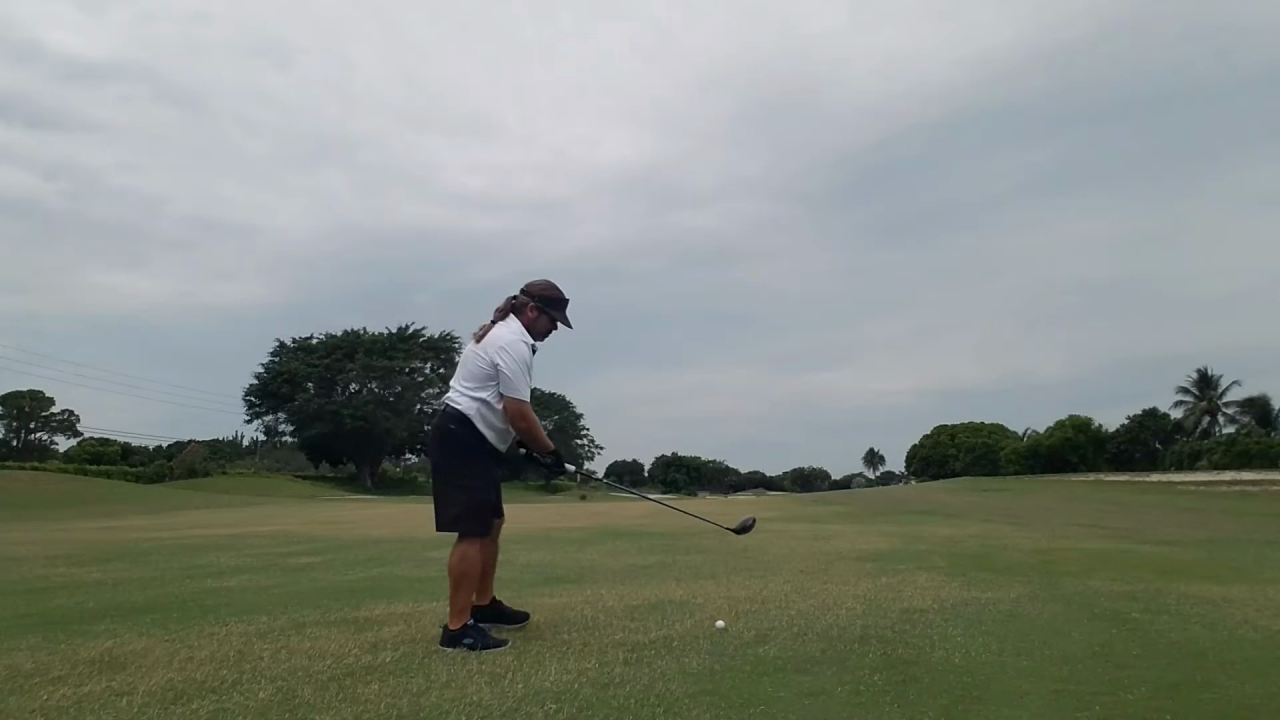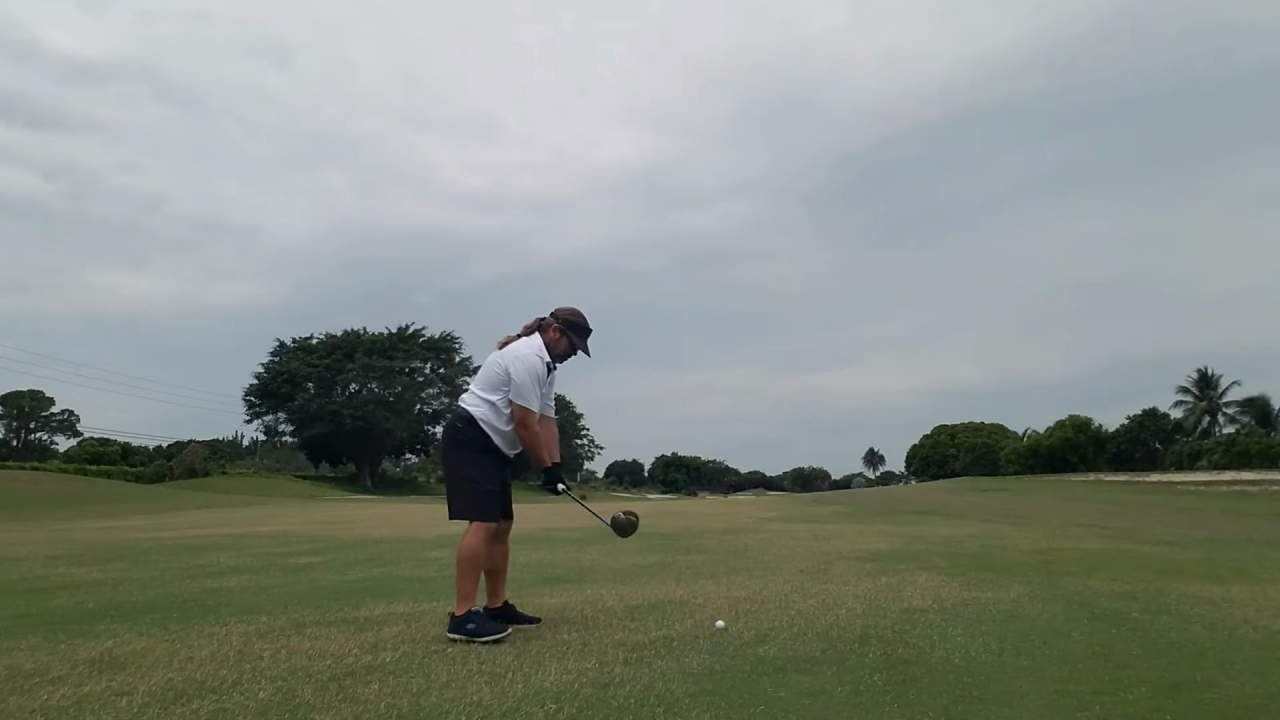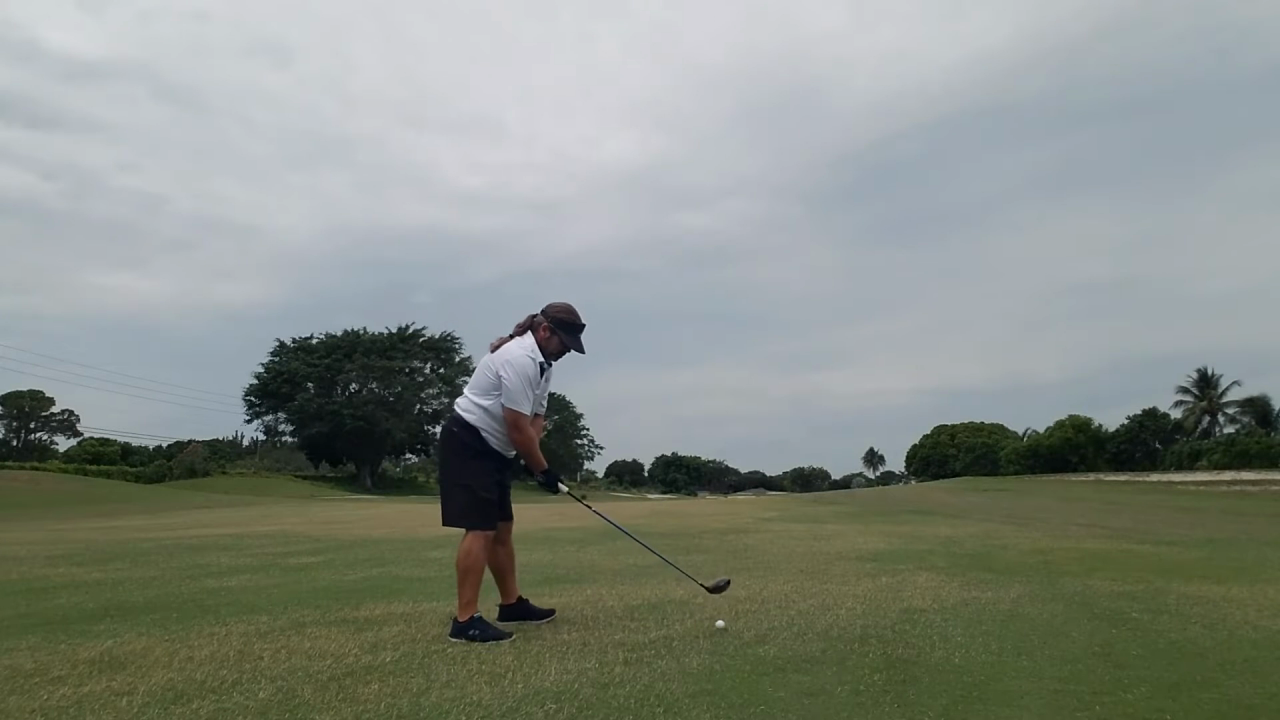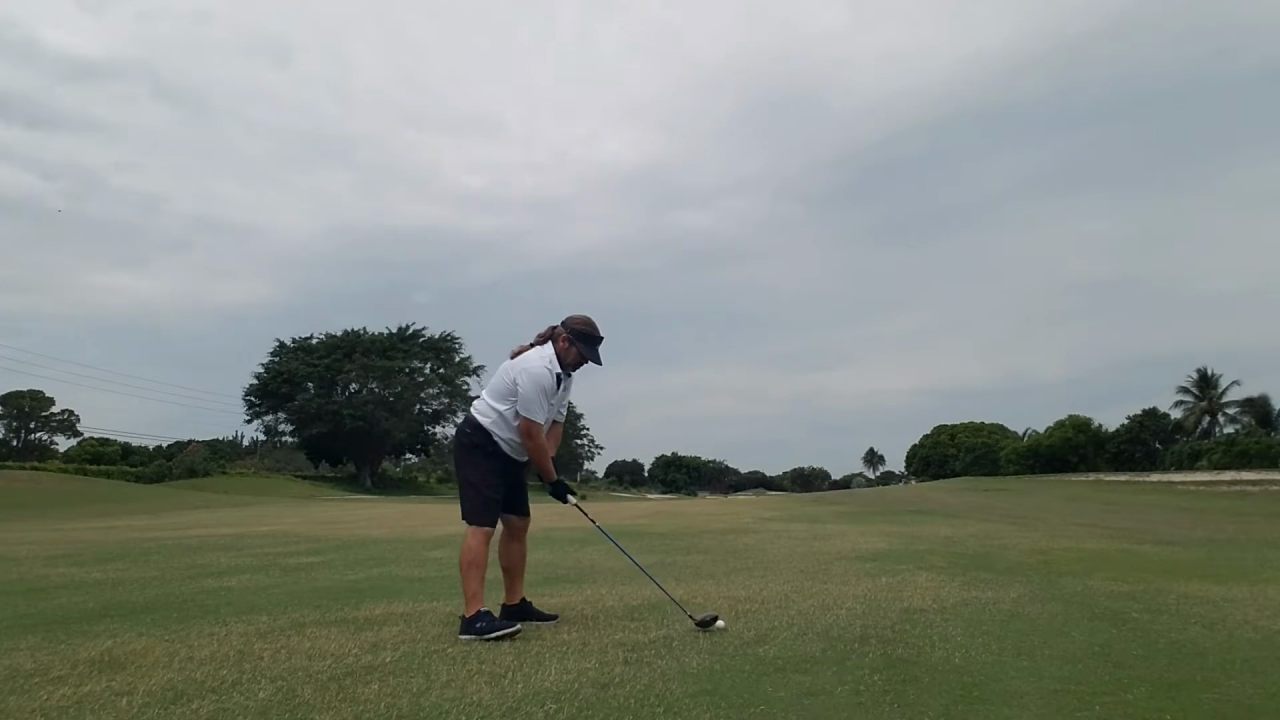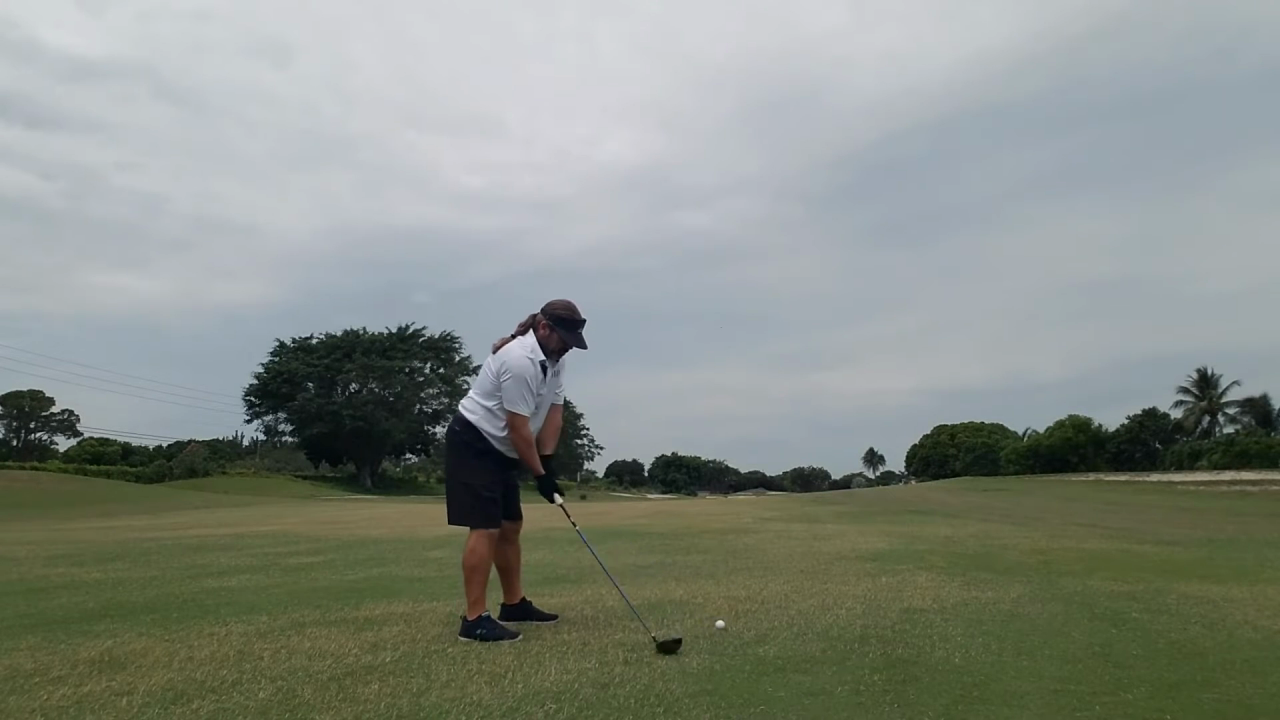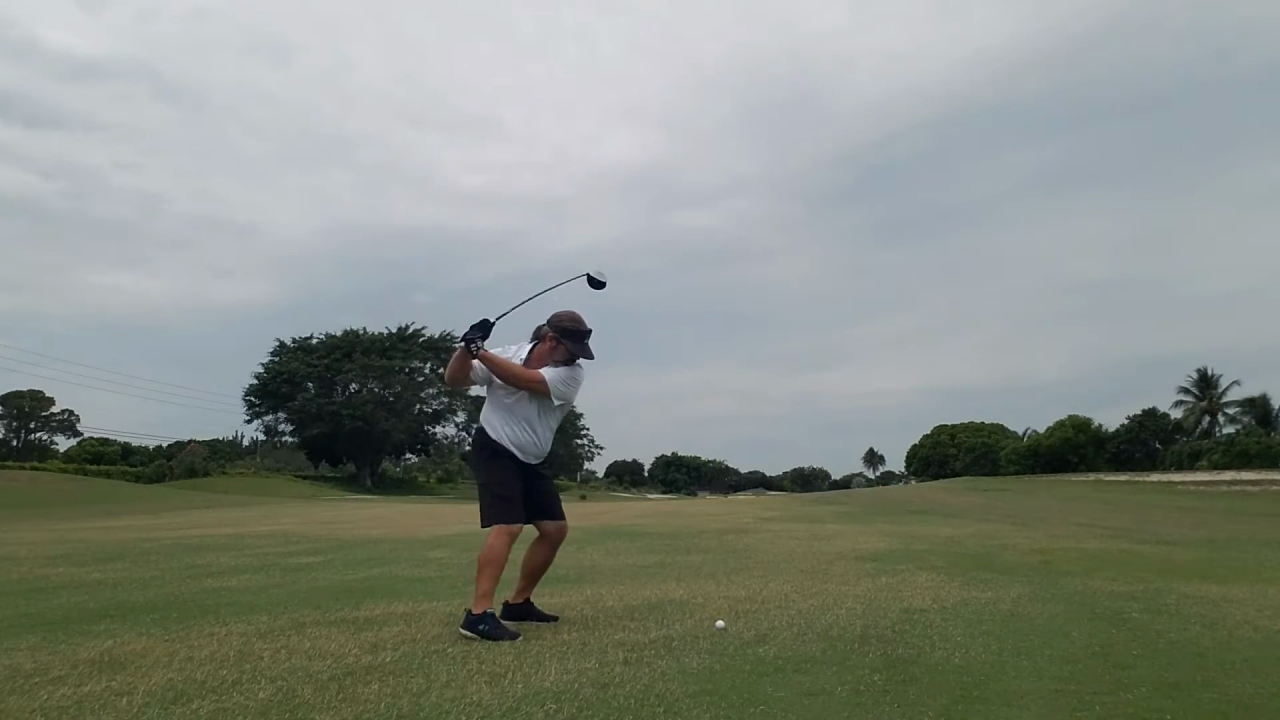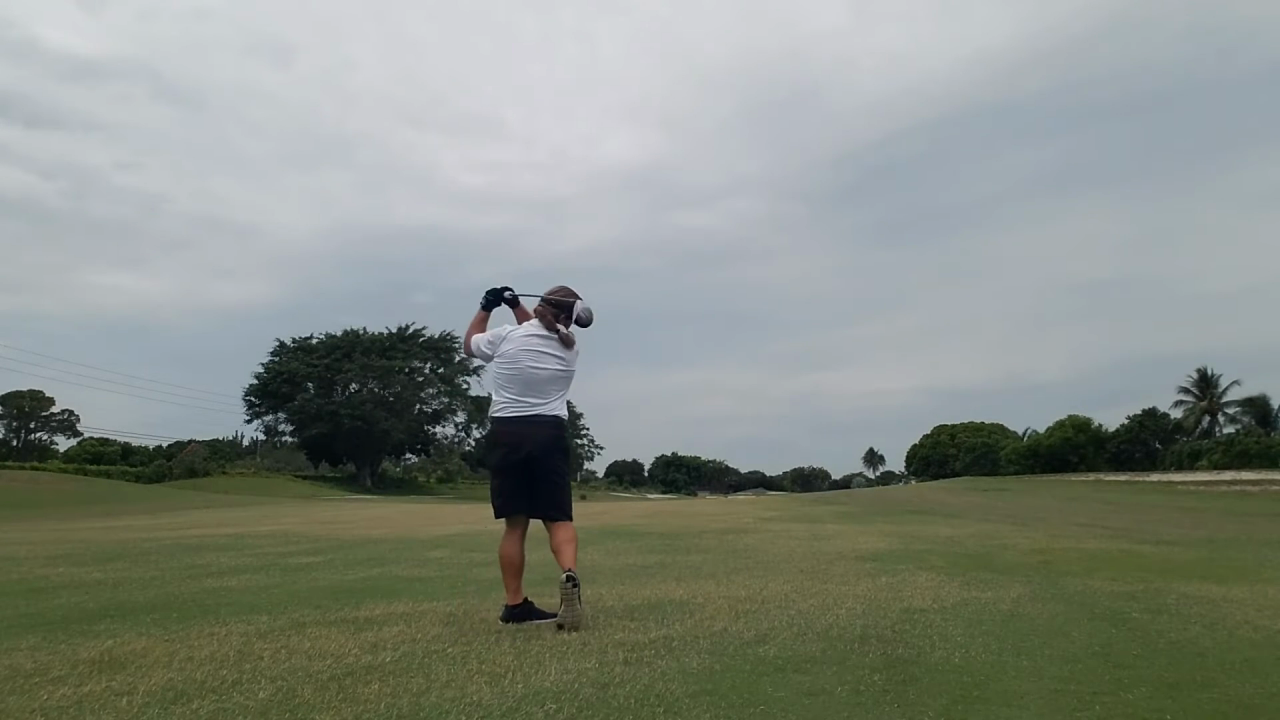
dt=0.7s
person 1, frame 1
left shoulder: (502, 335)
right shoulder: (514, 344)
left elbow: (507, 410)
right elbow: (519, 414)
left wrist: (532, 445)
right wrist: (549, 451)
left hip: (469, 442)
right hip: (463, 443)
left knee: (490, 526)
right knee: (472, 533)
left ankle: (484, 604)
right ankle: (457, 628)
person 1, frame 2
left shoulder: (543, 363)
right shoulder: (527, 357)
left elbow: (546, 421)
right elbow: (525, 425)
left wrist: (555, 466)
right wrist: (545, 469)
left hip: (491, 447)
right hip: (469, 440)
left knee: (501, 525)
right knee: (482, 523)
left ankle: (496, 606)
right ankle: (464, 615)
person 1, frame 3
left shoulder: (541, 363)
right shoulder: (519, 359)
left elbow: (535, 419)
right elbow: (518, 427)
left wrist: (530, 461)
right wrist: (543, 468)
left hip: (491, 450)
right hip: (467, 445)
left knee: (500, 530)
right knee: (479, 530)
left ankle: (511, 604)
right ankle: (465, 620)
person 1, frame 4
left shoulder: (563, 373)
right shoulder: (537, 369)
left elbow: (554, 425)
right elbow: (530, 434)
left wrist: (546, 467)
right wrist: (552, 479)
left hip: (507, 452)
right hip: (479, 445)
left knee: (517, 524)
right knee: (482, 527)
left ankle: (514, 603)
right ankle: (474, 616)
person 1, frame 5
left shoulder: (555, 363)
right shoulder: (518, 359)
left elbow: (553, 412)
right elbow: (518, 426)
left wrist: (546, 460)
right wrist: (539, 473)
left hip: (502, 452)
right hip: (472, 444)
left knee: (510, 526)
right knee: (485, 528)
left ankle: (515, 603)
right ankle: (474, 618)
person 1, frame 6
left shoulder: (572, 374)
right shoulder: (509, 354)
left elbow: (524, 380)
right elbow: (454, 379)
left wrist: (481, 353)
right wrist: (467, 348)
left hip: (530, 462)
right hip: (494, 454)
left knee: (555, 529)
right knee: (506, 527)
left ankle: (518, 603)
right ankle: (479, 614)
person 1, frame 7
left shoulder: (507, 336)
right shoulder: (570, 347)
left elbow: (470, 345)
left wrist: (486, 307)
right wrist: (518, 306)
left hip: (506, 435)
right hip: (549, 435)
left knee: (515, 523)
right knee: (559, 518)
left ankle: (515, 603)
right ankle: (570, 574)
